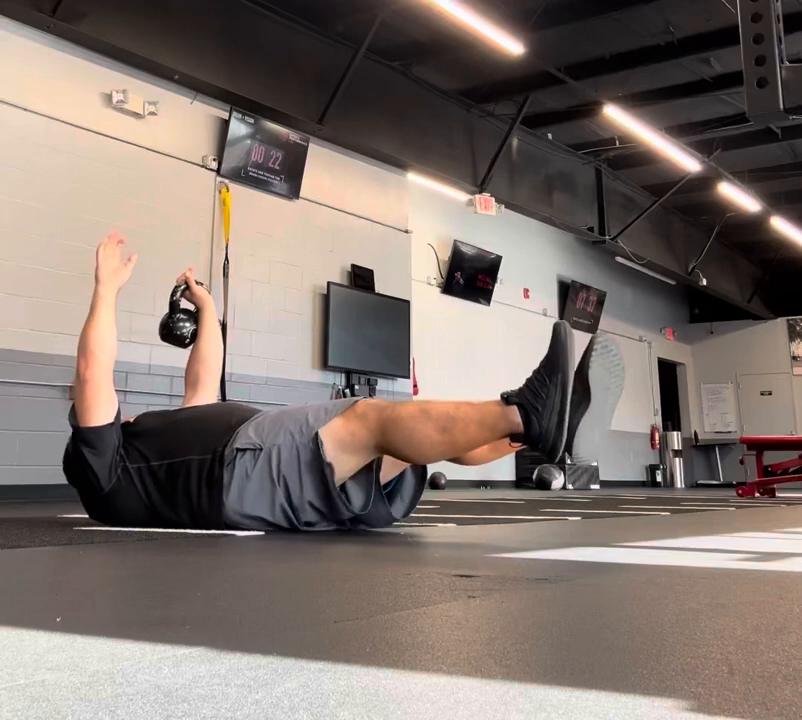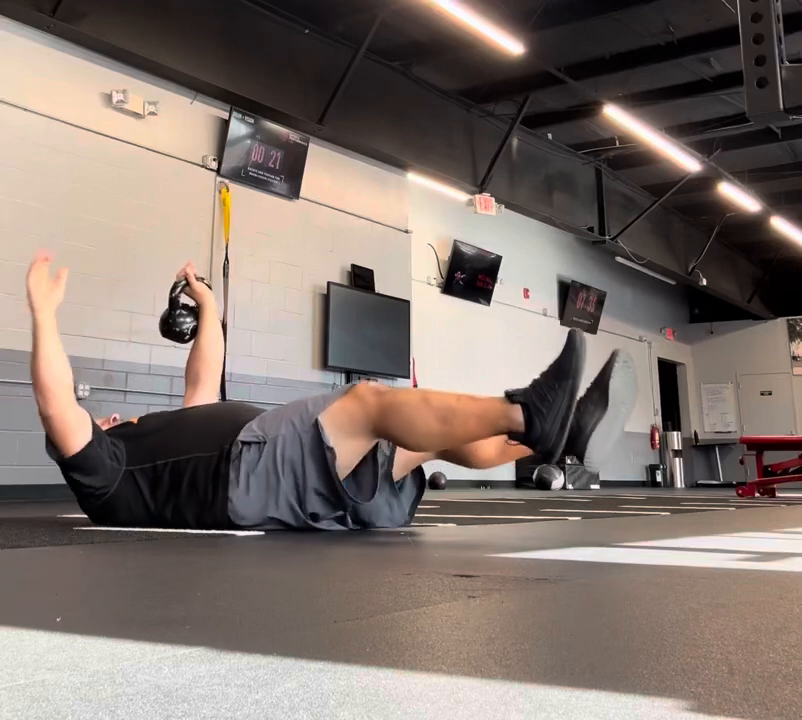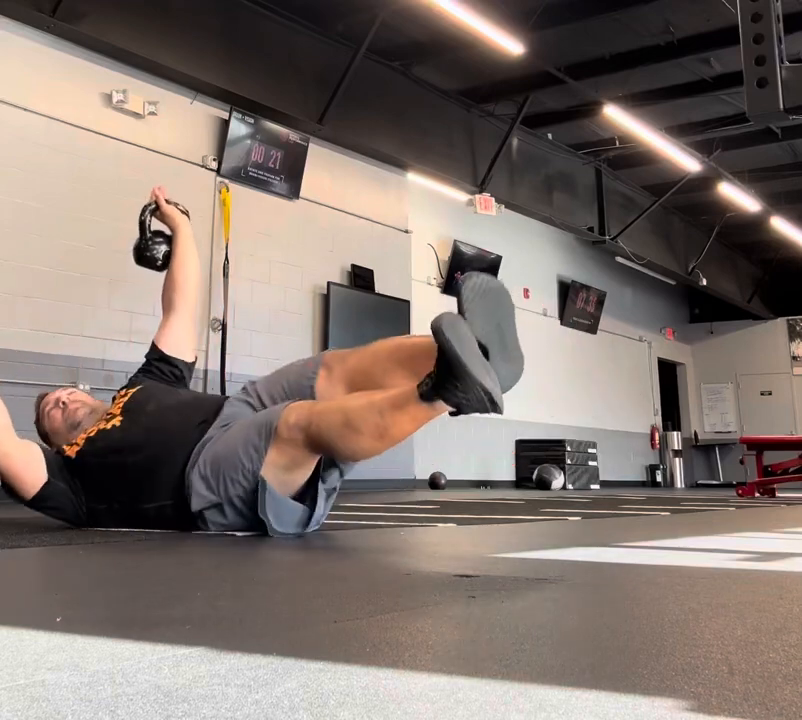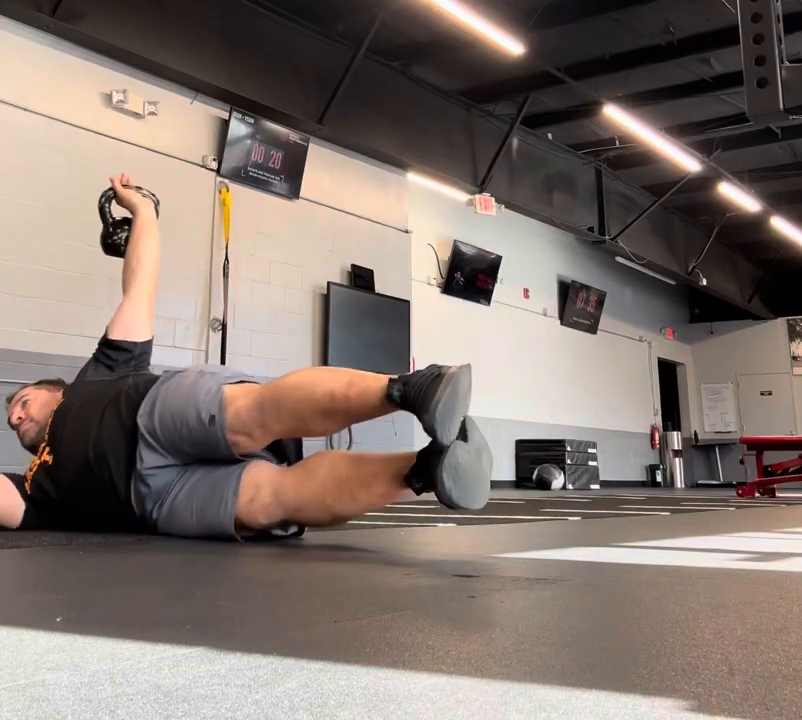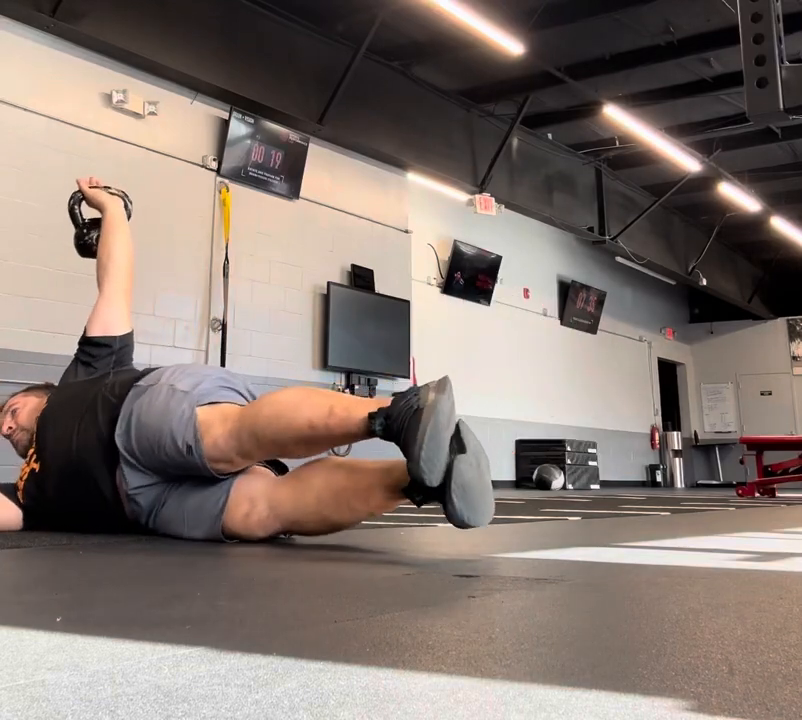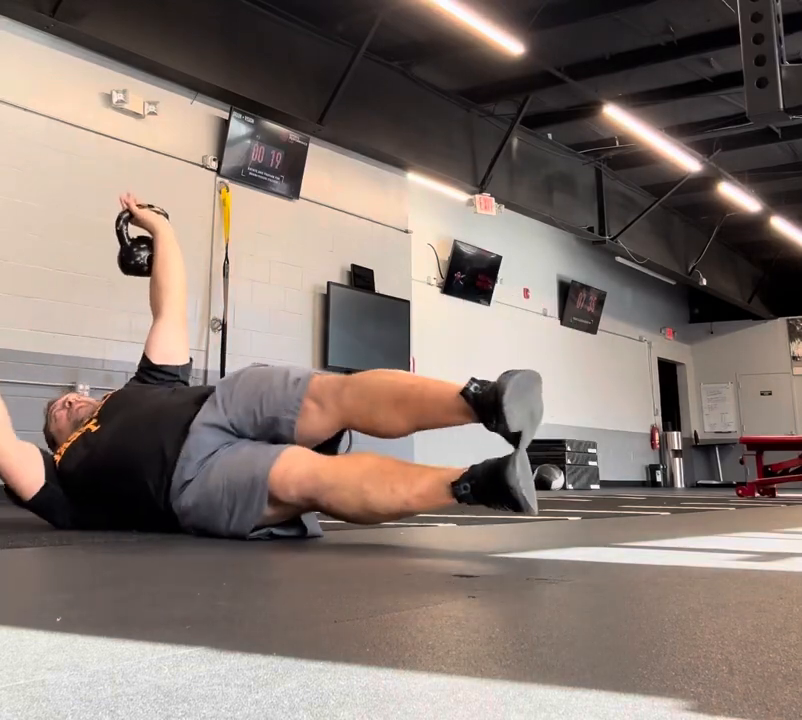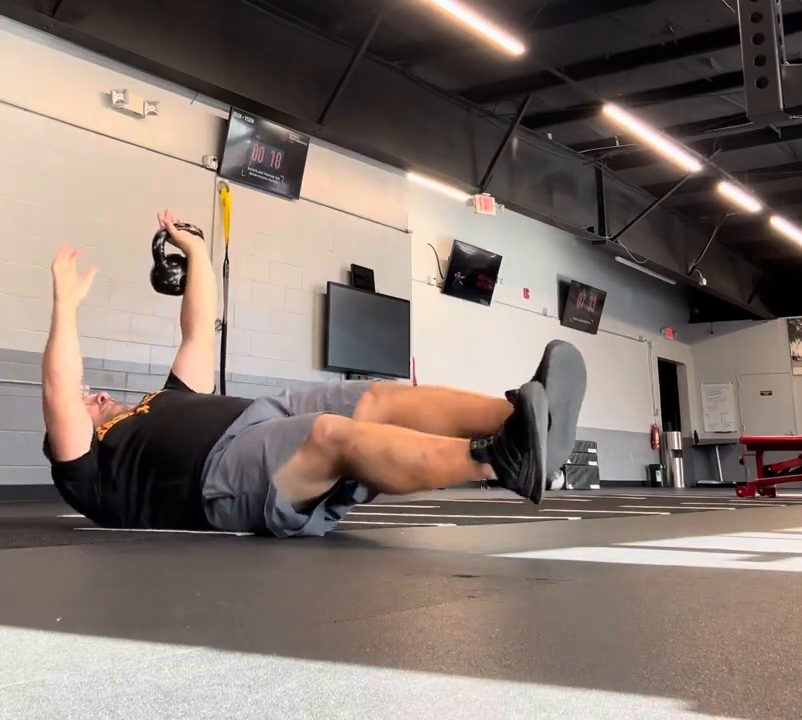
dt=0.7s
person 1, frame 1
left shoulder: (171, 435)
right shoulder: (103, 464)
left elbow: (203, 383)
right elbow: (92, 375)
left wrist: (206, 308)
right wrist: (106, 288)
left hip: (315, 486)
right hip: (244, 469)
right knee: (371, 417)
left ankle: (558, 417)
right ankle: (523, 414)
person 1, frame 2
left shoulder: (163, 436)
right shoulder: (104, 468)
left elbow: (203, 384)
right elbow: (58, 405)
left wrist: (206, 304)
right wrist: (44, 313)
left hip: (317, 489)
right hip: (250, 465)
left knee: (450, 430)
right knee: (369, 400)
left ankle: (566, 428)
right ankle: (527, 415)
person 1, frame 3
left shoulder: (146, 386)
right shoulder: (70, 473)
left elbow: (180, 312)
left wrist: (181, 228)
right hip: (209, 474)
left knee: (345, 366)
right knee: (309, 419)
left ankle: (467, 348)
right ankle: (445, 393)
person 1, frame 4
left shoulder: (100, 376)
right shoulder: (42, 489)
left elbow: (139, 289)
left wrist: (142, 210)
right hip: (165, 491)
left knee: (254, 412)
right knee: (270, 498)
left ankle: (410, 390)
right ankle: (426, 469)
person 1, frame 5
left shoulder: (86, 375)
left elbow: (113, 290)
left wrist: (111, 209)
right hip: (157, 494)
left knee: (232, 434)
right knee: (260, 510)
left ankle: (399, 414)
right ankle: (426, 479)
person 1, frame 6
left shoulder: (146, 390)
right shoulder: (68, 476)
left elbow: (170, 315)
left wrist: (160, 229)
right hip: (197, 477)
left knee: (333, 394)
right knee: (303, 477)
left ankle: (481, 400)
right ankle: (477, 483)
person 1, frame 7
left shoulder: (168, 404)
right shoulder: (91, 473)
left elbow: (198, 336)
right elbow: (60, 393)
left wrist: (195, 251)
right wrist: (65, 304)
right hip: (225, 472)
left knee: (386, 399)
right knee: (335, 434)
left ankle: (522, 416)
right ankle: (500, 457)
